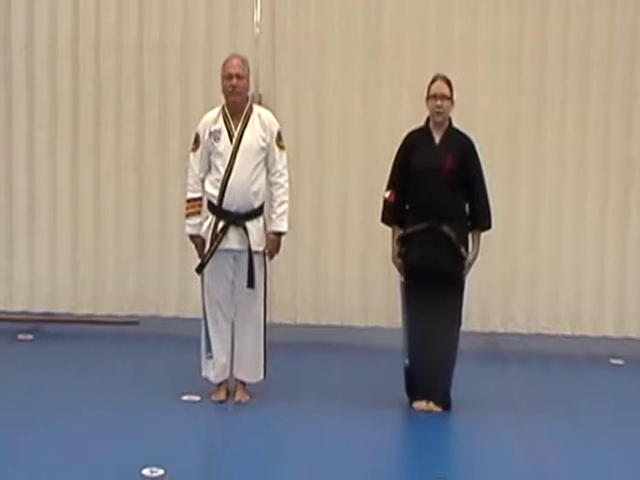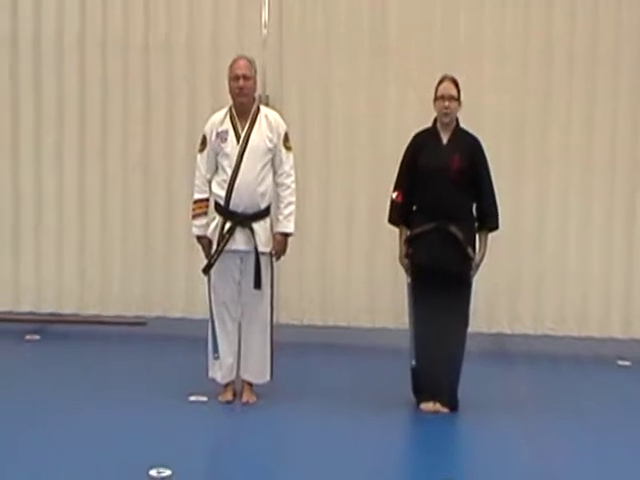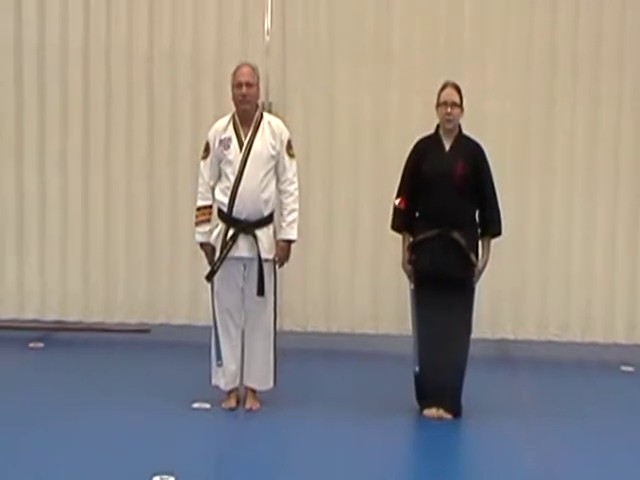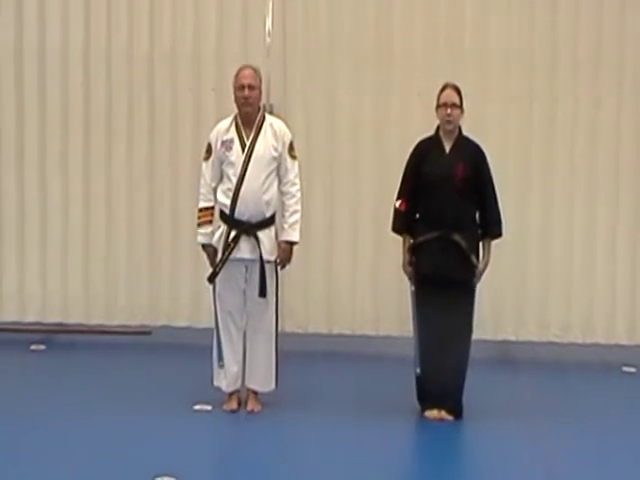
dt=0.4s
person 1, frame 1
left shoulder: (267, 122)
right shoulder: (208, 124)
left elbow: (279, 178)
right elbow: (195, 179)
left wrist: (277, 228)
right wrist: (195, 228)
left hip: (253, 228)
right hip: (216, 227)
left knee: (250, 307)
right knee: (217, 305)
left ankle: (242, 380)
right ankle: (219, 378)
person 1, frame 2
left shoulder: (273, 123)
right shoulder: (215, 124)
left elbow: (286, 179)
right elbow: (202, 180)
left wrist: (283, 229)
right wrist: (201, 229)
left hip: (259, 229)
right hip: (223, 228)
left knee: (256, 307)
right knee: (223, 306)
left ankle: (249, 380)
right ankle: (227, 379)
person 1, frame 3
left shoulder: (277, 130)
right shoulder: (218, 132)
left elbow: (289, 187)
right elbow: (205, 187)
left wrist: (286, 236)
right wrist: (204, 236)
left hip: (263, 236)
right hip: (227, 235)
left knee: (260, 315)
right knee: (227, 312)
left ankle: (253, 387)
right ankle: (230, 386)
person 1, frame 4
left shoulder: (278, 132)
right shoulder: (220, 133)
left elbow: (290, 188)
right elbow: (207, 188)
left wrist: (288, 237)
right wrist: (206, 237)
left hip: (264, 237)
right hip: (228, 237)
left knee: (261, 316)
right knee: (228, 314)
left ankle: (254, 389)
right ankle: (231, 388)
person 2, frame 1
left shoulder: (463, 145)
right shoulder: (412, 142)
left elbow: (477, 195)
right elbow: (396, 192)
left wrist: (474, 243)
right wrist: (396, 240)
left hip: (451, 240)
right hip: (417, 239)
left knee: (446, 318)
right knee: (418, 316)
left ankle: (439, 392)
right ankle: (419, 390)
person 2, frame 2
left shoulder: (470, 145)
right shoulder: (420, 143)
left elbow: (484, 195)
right elbow: (403, 192)
left wrist: (482, 243)
right wrist: (403, 240)
left hip: (459, 240)
right hip: (424, 239)
left knee: (453, 318)
right knee: (425, 316)
left ankle: (445, 393)
right ankle: (426, 391)
person 2, frame 3
left shoulder: (473, 152)
right shoulder: (422, 149)
left elbow: (487, 202)
right elbow: (406, 199)
left wrist: (485, 249)
right wrist: (406, 246)
left hip: (461, 247)
right hip: (427, 245)
left knee: (457, 325)
right knee: (428, 323)
left ankle: (449, 399)
right ankle: (429, 397)
person 2, frame 4
left shoulder: (473, 153)
right shoulder: (422, 151)
left elbow: (487, 203)
right elbow: (406, 201)
left wrist: (486, 250)
right wrist: (406, 248)
left hip: (463, 248)
right hip: (428, 247)
left knee: (457, 326)
right knee: (429, 324)
left ankle: (450, 400)
right ankle: (430, 399)
